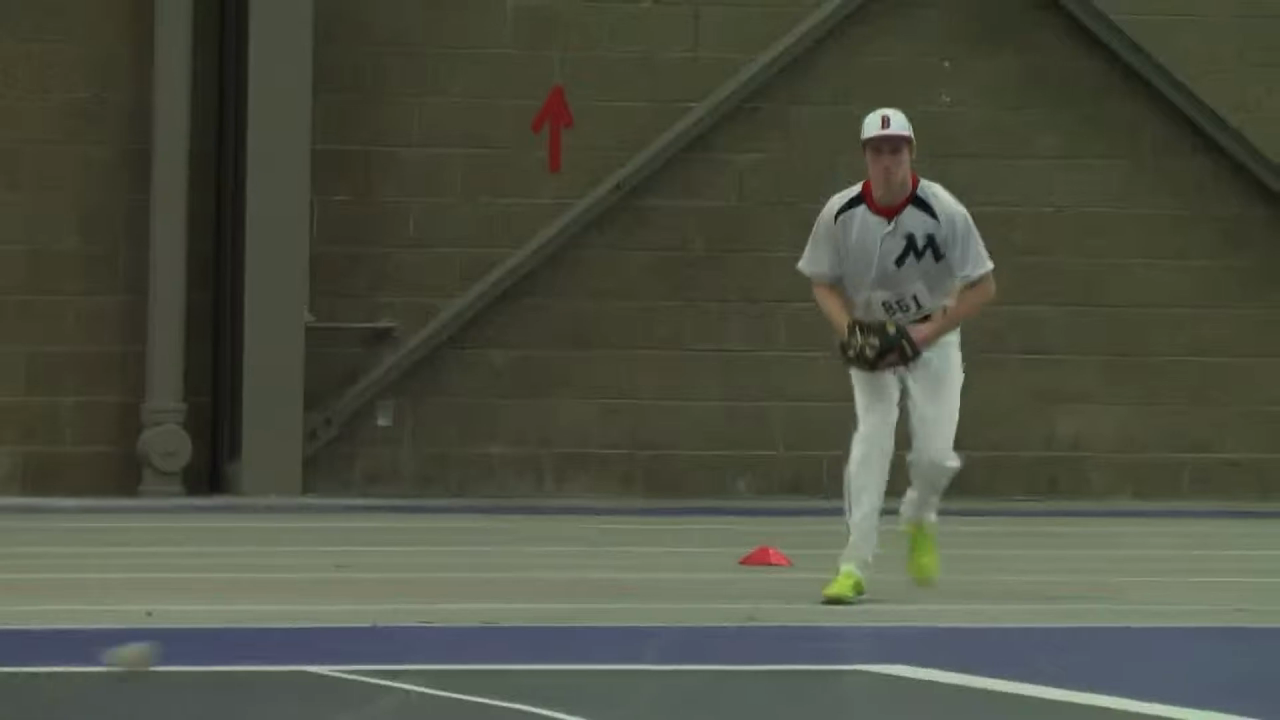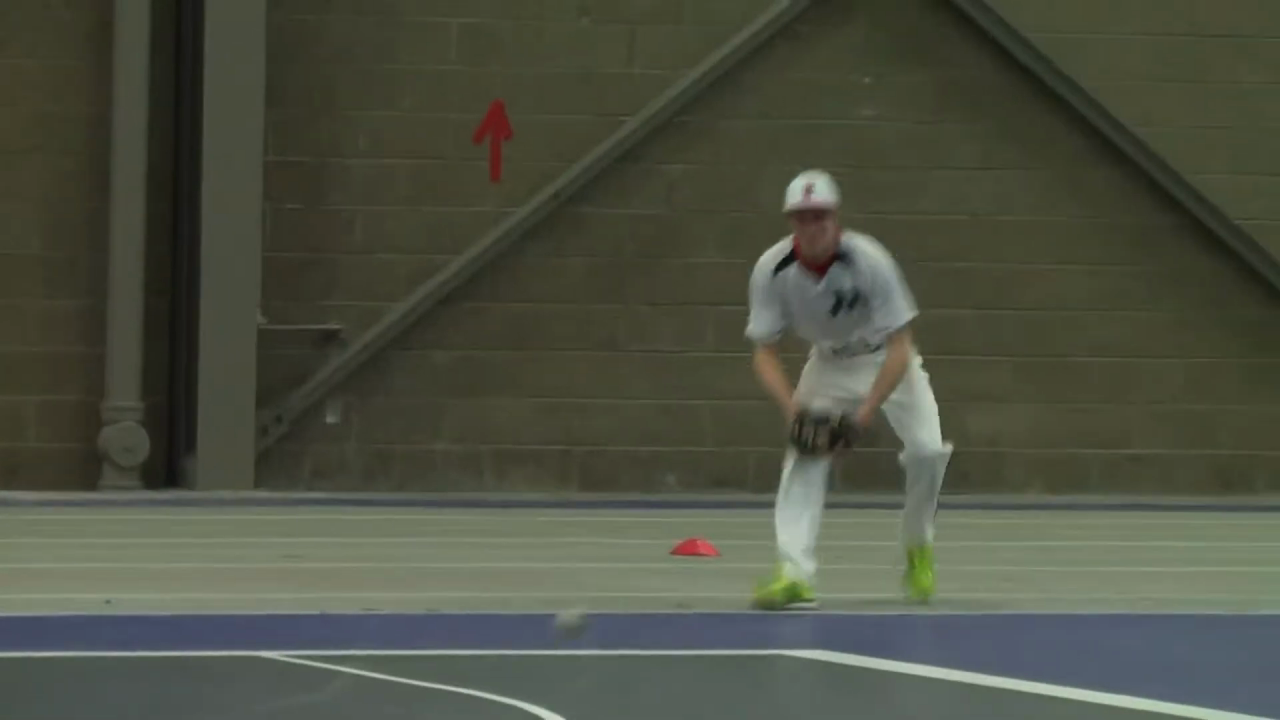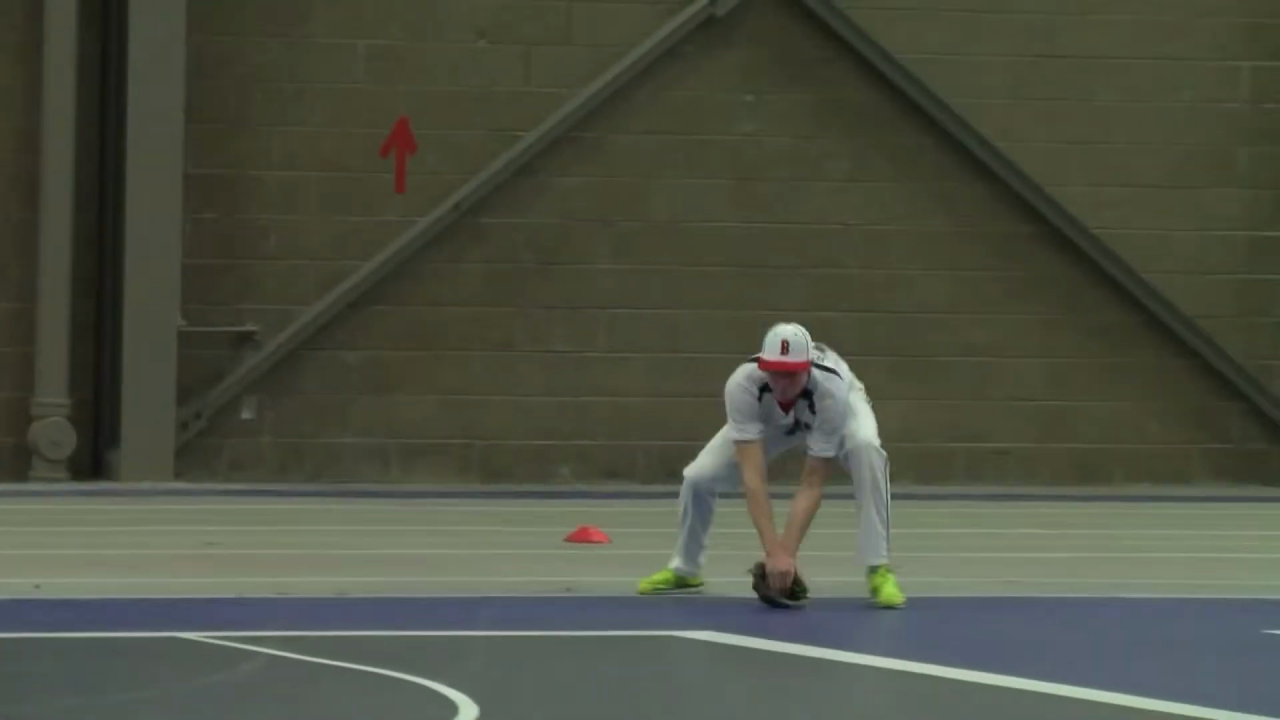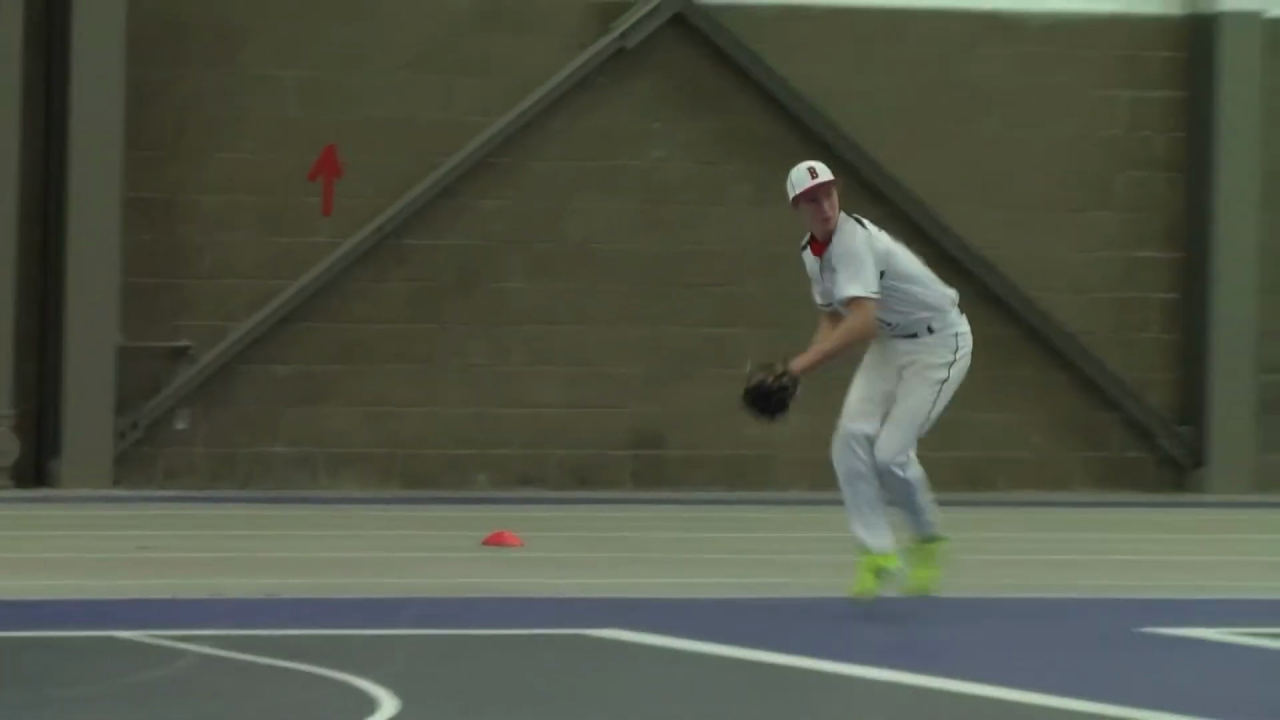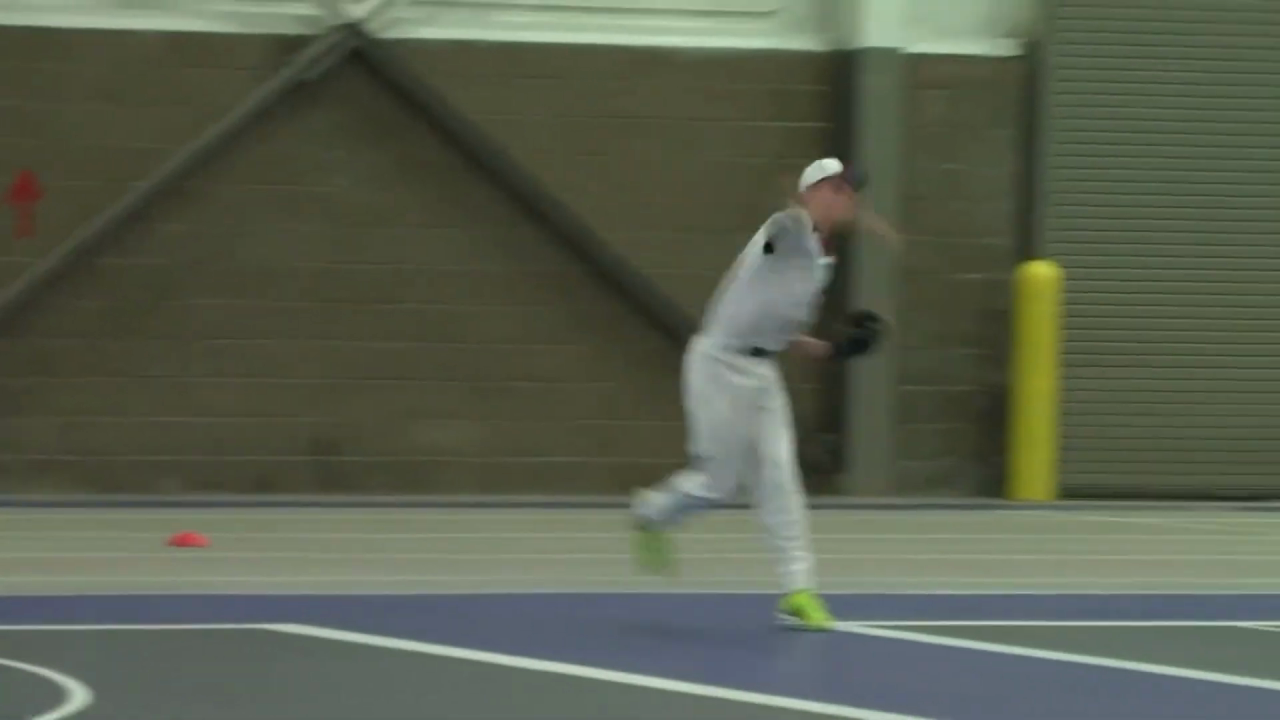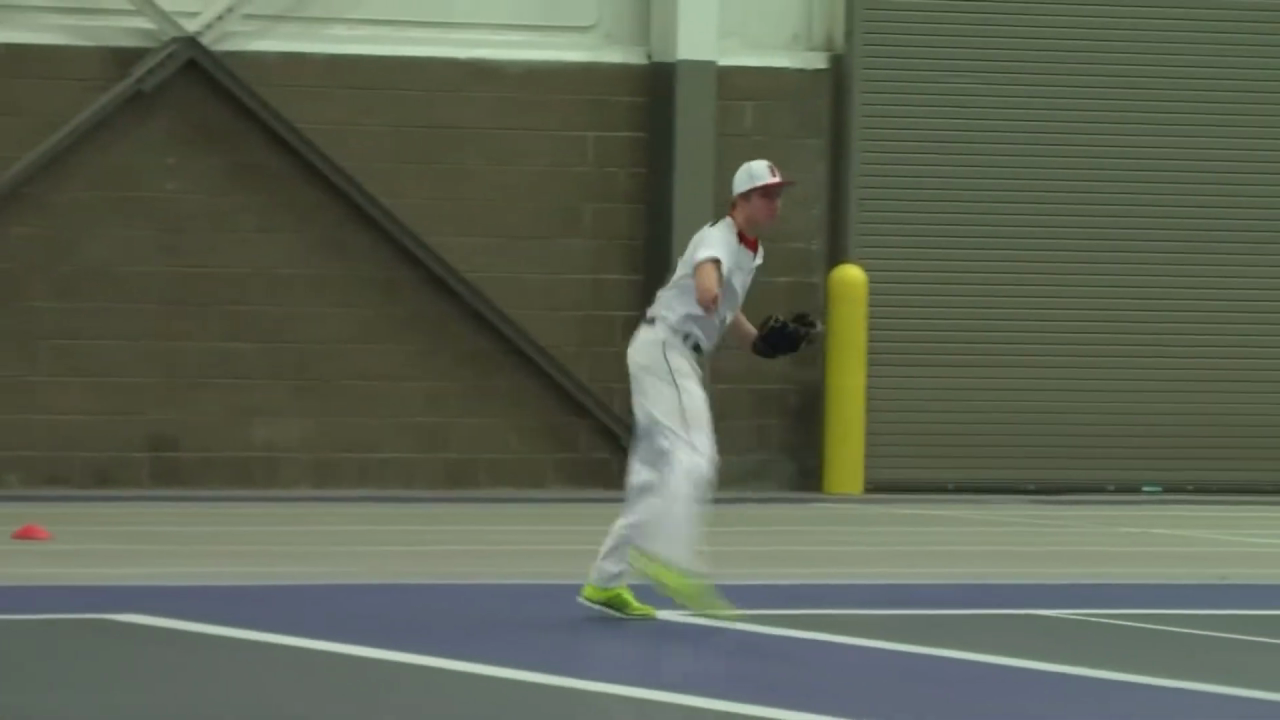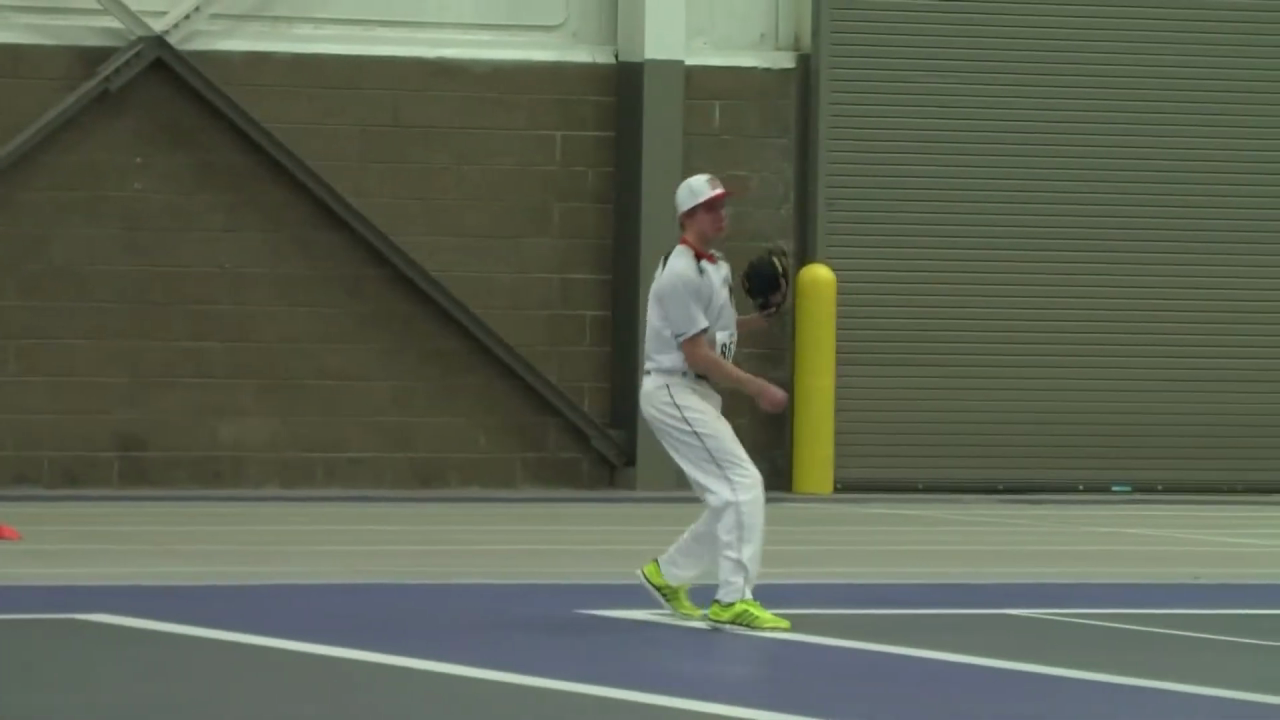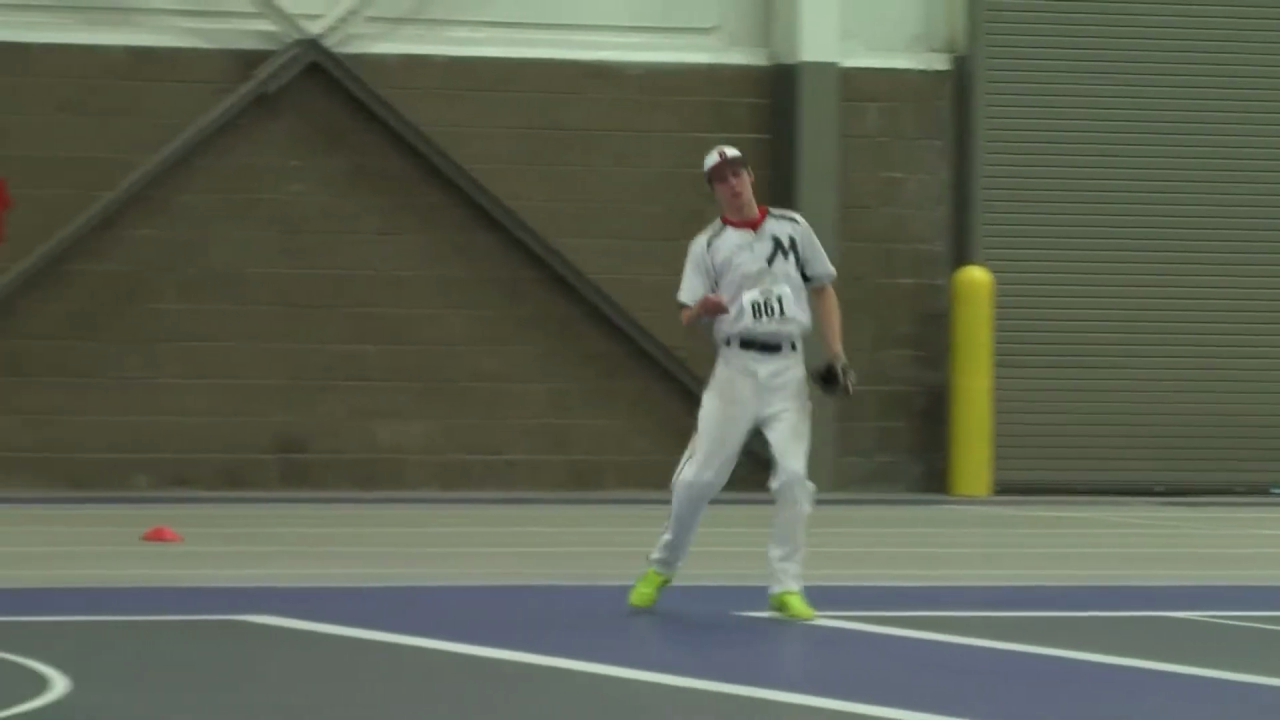
dt=0.5s
person 1, frame 1
left shoulder: (944, 209)
right shoulder: (839, 213)
left elbow: (983, 287)
right elbow: (824, 284)
left wrist: (929, 333)
right wrist: (852, 334)
left hip: (932, 336)
left knee: (934, 456)
right knee: (872, 437)
person 1, frame 2
left shoulder: (868, 261)
right shoulder: (771, 269)
left elbow: (901, 347)
right elbow: (764, 355)
left wrist: (869, 409)
right wrist: (795, 409)
left hip: (885, 357)
right hip: (829, 361)
left knee: (927, 450)
right knee: (804, 451)
left ankle: (916, 547)
right ankle: (794, 575)
person 1, frame 3
left shoulder: (833, 391)
right shoulder: (745, 382)
left elbow: (811, 484)
right elbow: (752, 473)
left wrist: (788, 552)
right wrist: (772, 549)
left hip: (833, 408)
right hip: (768, 422)
left knee: (865, 449)
right knee: (698, 478)
left ankle: (878, 571)
right ankle: (685, 570)
person 1, frame 4
left shoulder: (851, 244)
right shoulder: (810, 251)
left elbow: (863, 321)
right elbow: (833, 320)
left wrist: (803, 363)
right wrist: (806, 364)
left hip: (940, 340)
right hip: (892, 344)
left knee: (890, 454)
right knee: (851, 443)
left ankle: (927, 538)
right ankle: (879, 558)
person 1, frame 5
left shoulder: (811, 258)
right shoulder: (789, 229)
right elbow: (818, 210)
left wrist: (829, 348)
left hip: (760, 370)
right hip: (718, 364)
left knee: (779, 480)
right knee: (714, 483)
left ankle: (797, 592)
right ankle: (652, 510)
person 1, frame 6
left shoulder: (750, 251)
right shoulder: (717, 237)
right elbow: (704, 267)
left wrist: (757, 339)
right wrist: (707, 288)
left hip: (675, 361)
right hip: (663, 351)
left knee: (656, 481)
right knee: (693, 460)
left ankle: (606, 582)
person 1, frame 7
left shoulder: (716, 265)
right shoulder: (680, 273)
left elbow: (720, 331)
right elbow: (698, 354)
left wrist: (759, 316)
right wrist: (759, 388)
left hip: (697, 394)
right hip: (673, 394)
left knee: (736, 495)
right knee: (743, 486)
left ankle: (666, 573)
right ankle: (733, 600)
person 1, frame 8
left shoulder: (793, 226)
right shoulder: (706, 244)
left elbow: (822, 290)
right elbow: (689, 317)
left wrist: (836, 352)
right wrist: (702, 309)
left hip: (788, 366)
right hip: (735, 367)
left knee: (792, 477)
right knee: (701, 474)
left ankle: (786, 587)
right ankle: (660, 568)
